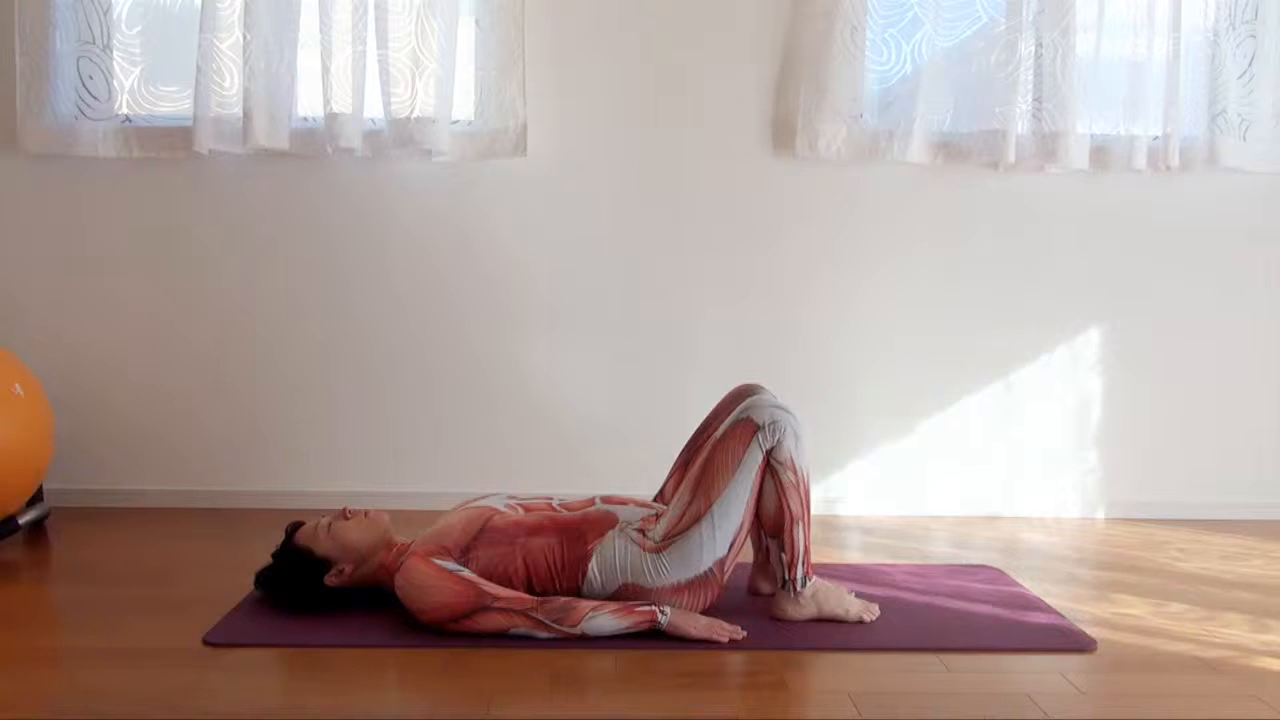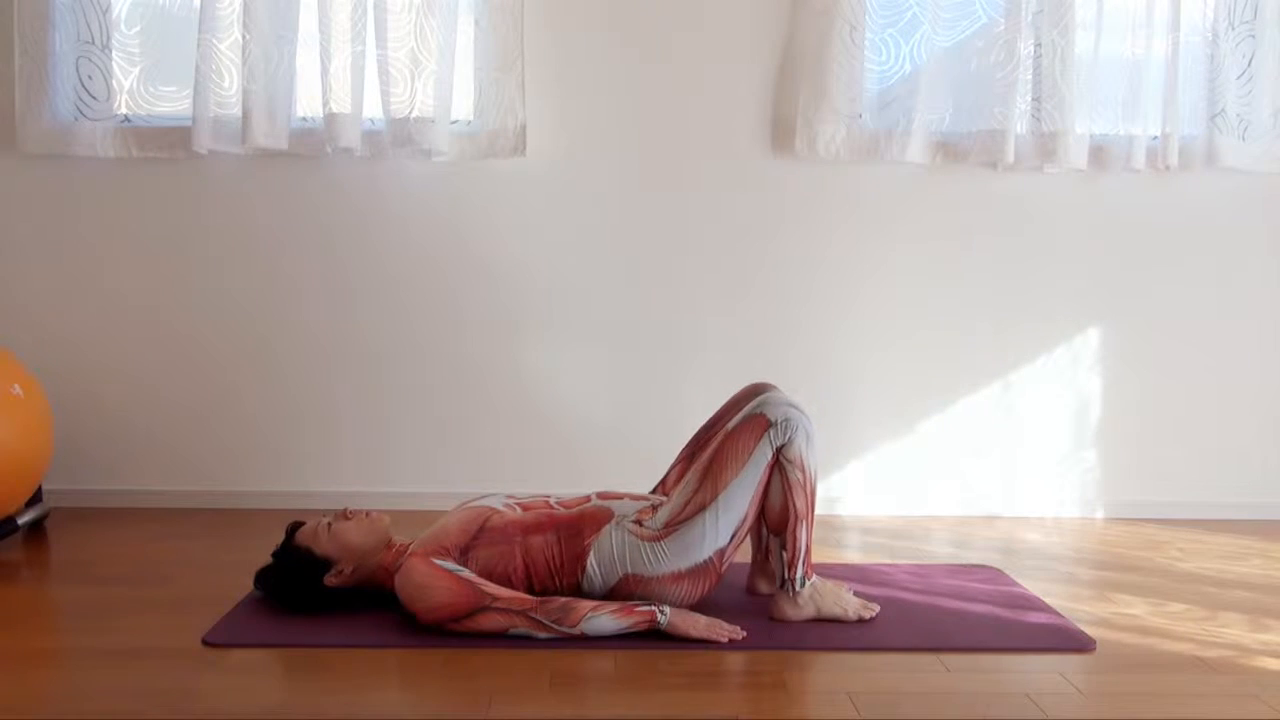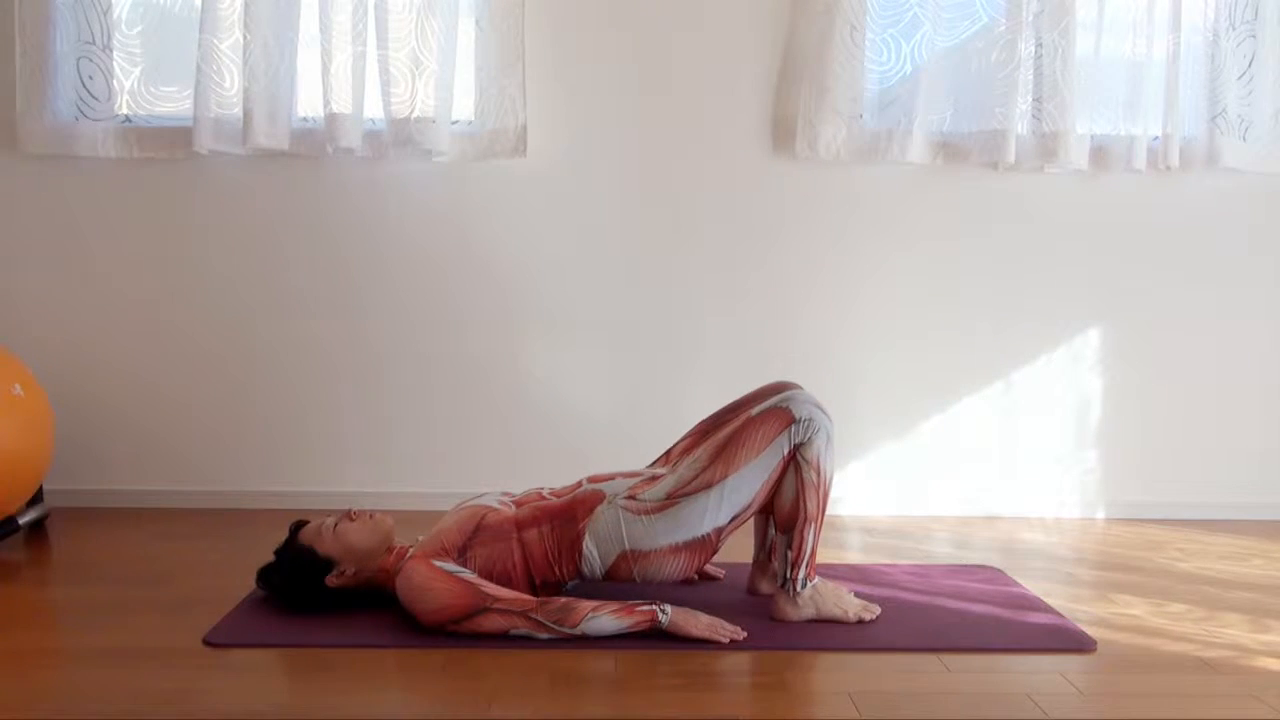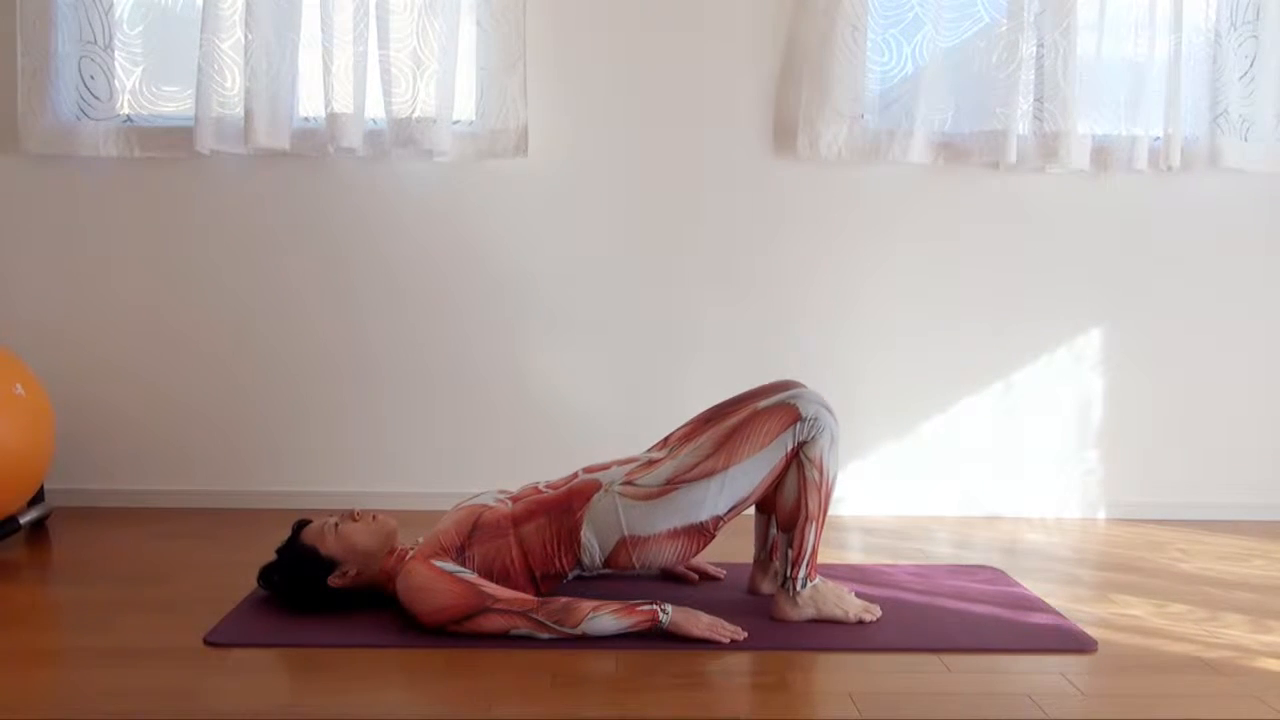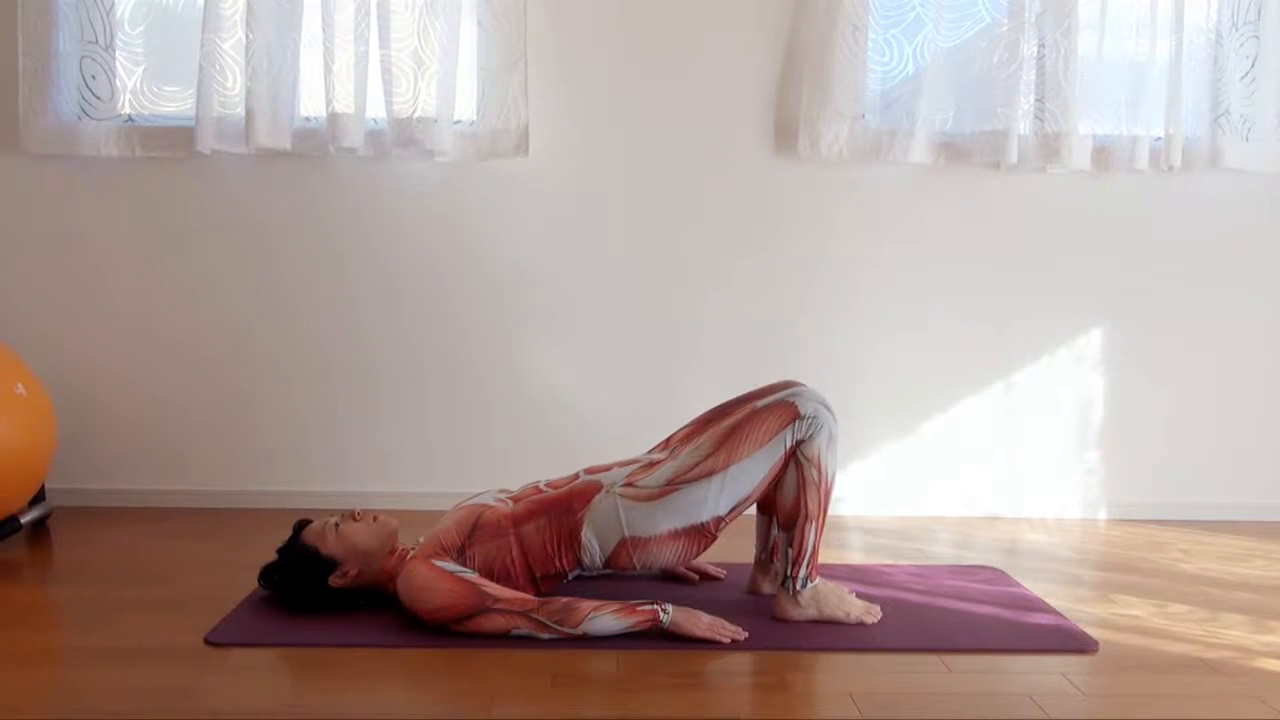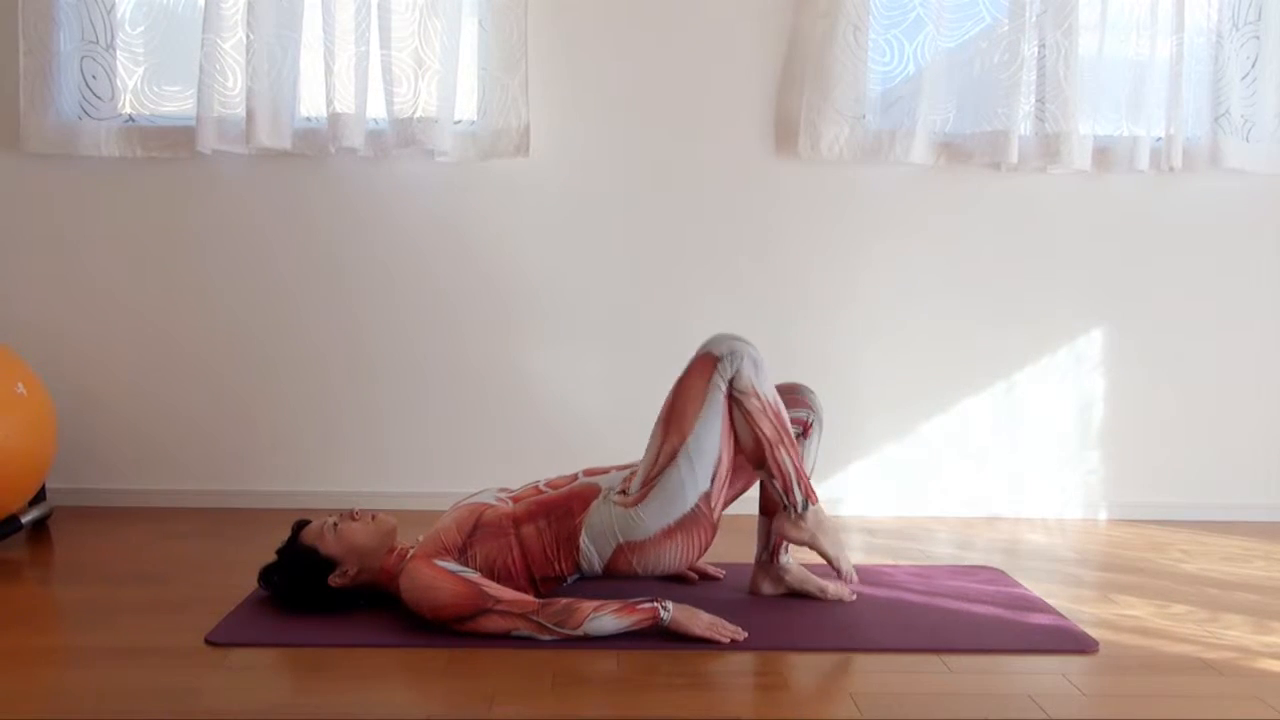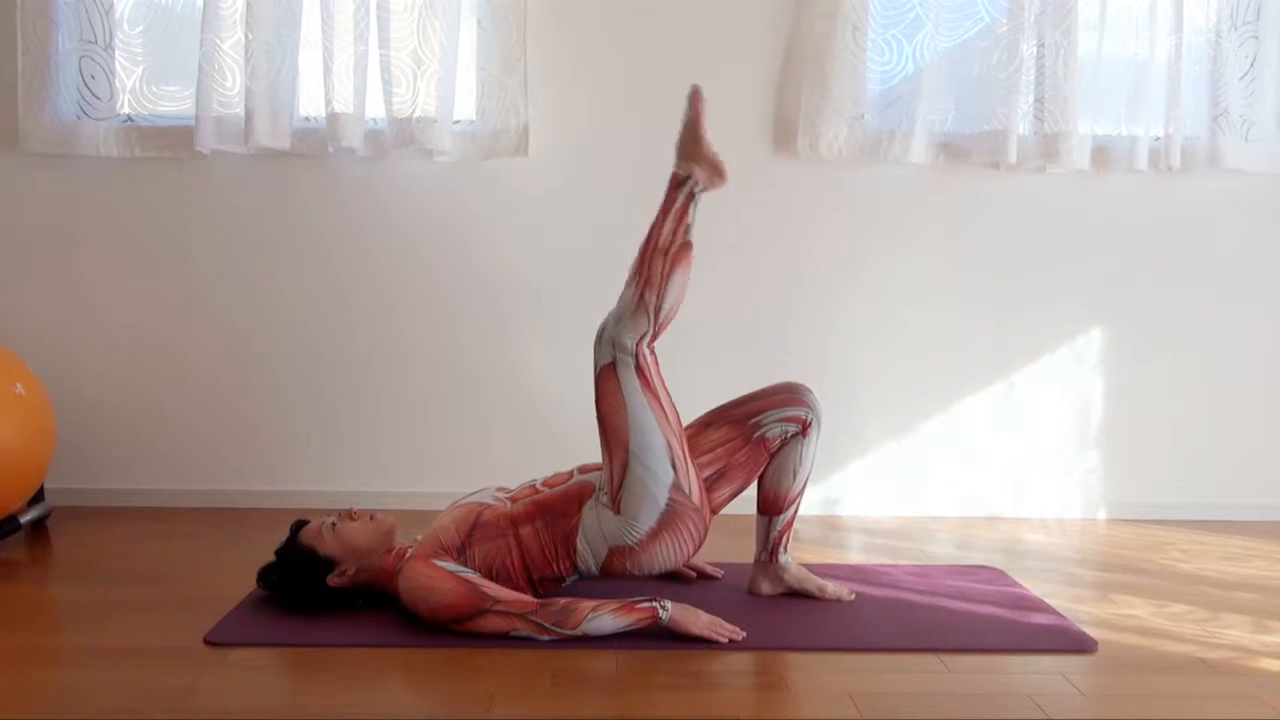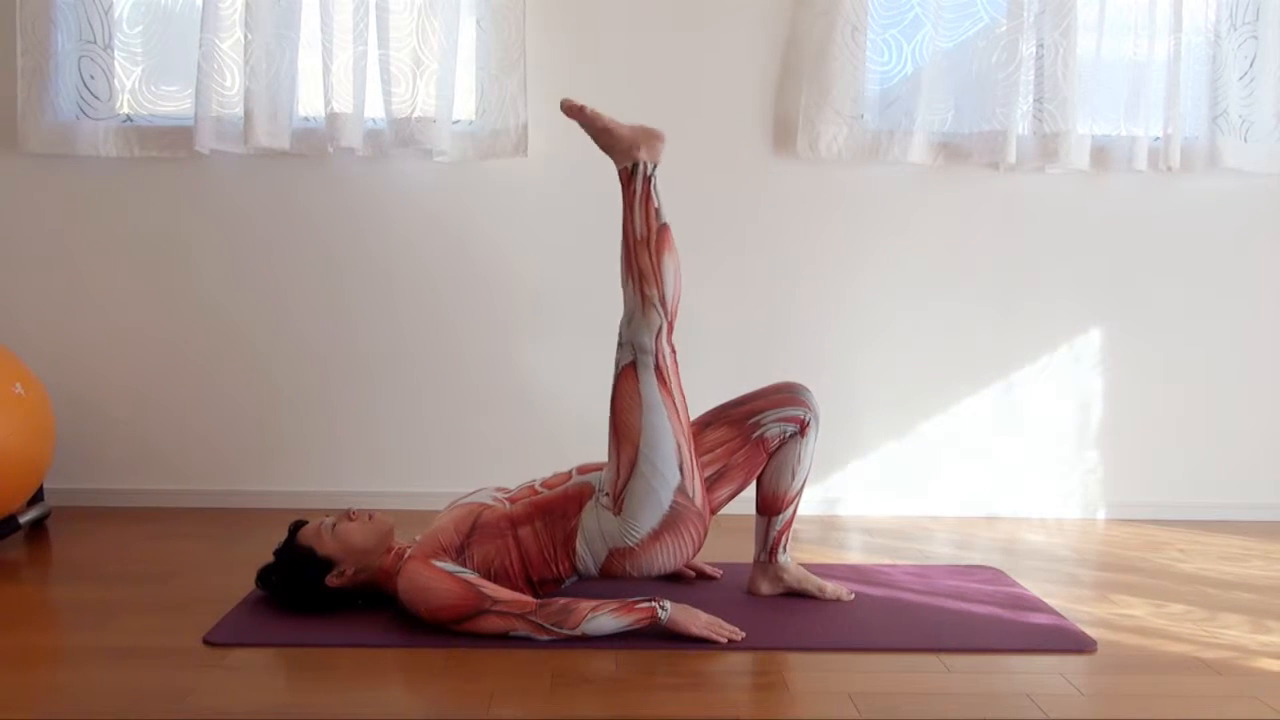
dt=0.5s
person 1, frame 1
left shoulder: (426, 553)
right shoulder: (420, 585)
right elbow: (542, 615)
left wrist: (657, 563)
right wrist: (667, 615)
left hip: (639, 526)
right hip: (659, 570)
left knee: (751, 400)
right knee: (768, 418)
left ankle: (772, 569)
right ankle: (799, 592)
person 1, frame 2
left shoulder: (425, 554)
right shoulder: (419, 585)
right elbow: (541, 616)
right wrist: (665, 616)
left hip: (638, 522)
right hip: (650, 559)
left knee: (761, 402)
right knee: (780, 416)
left ankle: (769, 571)
right ankle: (796, 593)
person 1, frame 3
left shoulder: (423, 557)
right shoulder: (419, 588)
right elbow: (542, 617)
right wrist: (666, 616)
left hip: (630, 500)
right hip: (637, 532)
left knee: (783, 399)
right knee: (802, 416)
left ankle: (771, 570)
right ankle: (798, 593)
person 1, frame 4
left shoulder: (423, 557)
right shoulder: (420, 588)
right elbow: (542, 617)
right wrist: (666, 615)
left hip: (620, 495)
right hip: (629, 521)
left knee: (789, 402)
right knee: (809, 415)
left ankle: (772, 570)
right ankle: (798, 592)
person 1, frame 5
left shoulder: (426, 557)
right shoulder: (418, 586)
right elbow: (542, 618)
right wrist: (667, 615)
left hip: (623, 492)
right hip: (629, 524)
left knee: (789, 403)
right knee: (807, 413)
left ankle: (772, 569)
right ankle: (801, 592)
person 1, frame 6
left shoulder: (431, 552)
right shoulder: (421, 585)
right elbow: (539, 619)
right wrist: (665, 613)
left hip: (628, 508)
right hip: (643, 526)
left knee: (795, 401)
right knee: (729, 355)
left ankle: (774, 568)
right ankle: (805, 517)
person 1, frame 7
left shoulder: (426, 552)
right shoulder: (418, 583)
right elbow: (543, 618)
right wrist: (665, 611)
left hip: (648, 518)
right hip: (637, 531)
left knee: (796, 403)
right knee: (619, 342)
left ankle: (774, 567)
person 1, frame 8
left shoulder: (427, 553)
right shoulder: (419, 587)
right elbow: (538, 618)
right wrist: (663, 611)
left hip: (638, 524)
right hip: (629, 532)
right knee: (643, 345)
left ankle: (772, 566)
